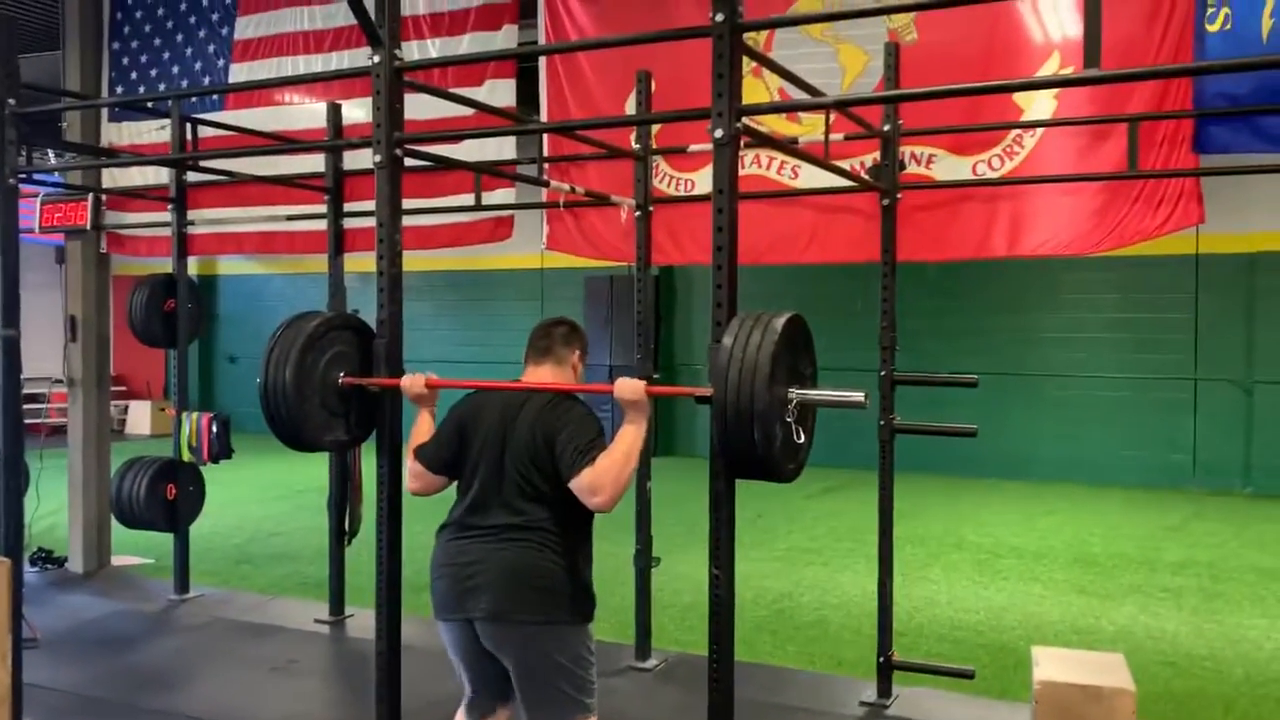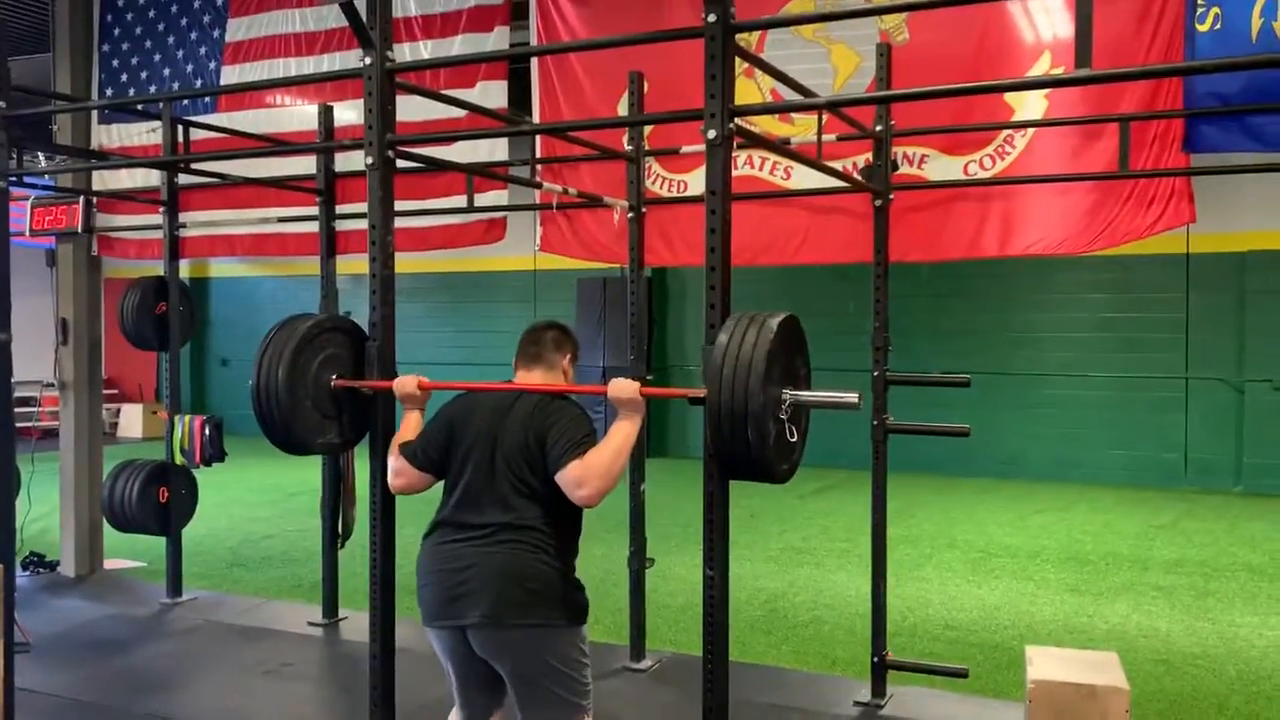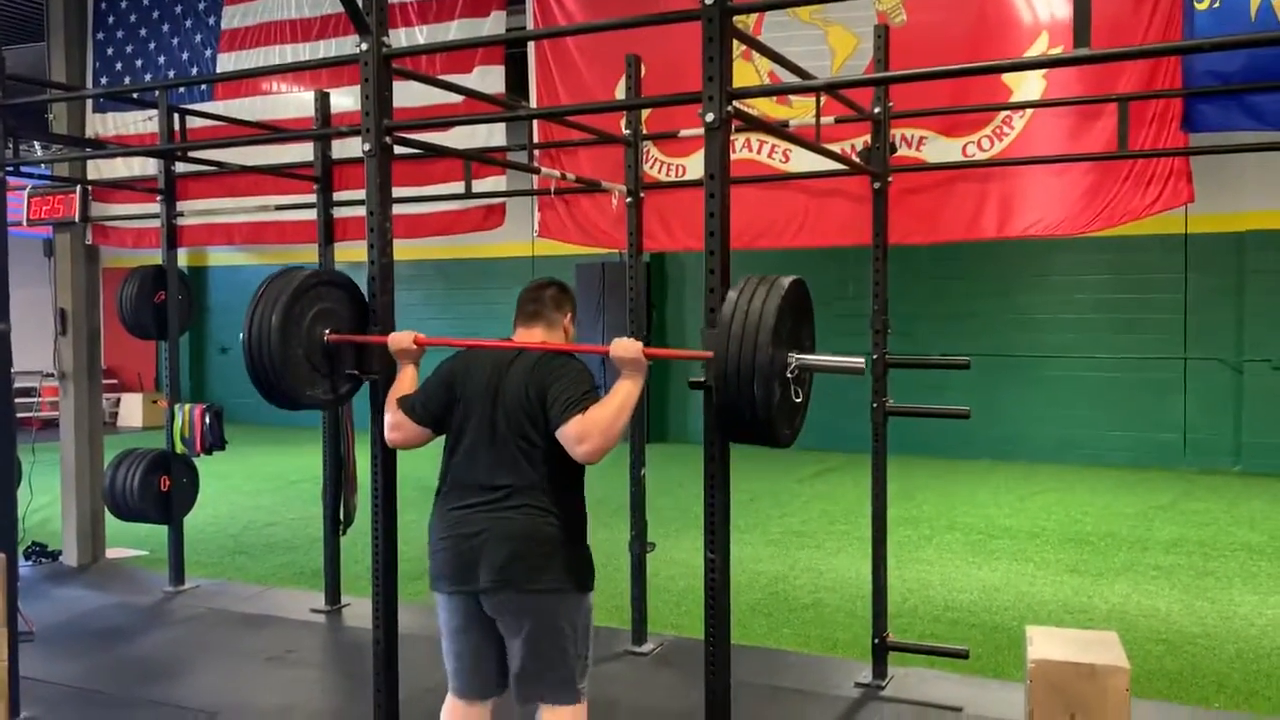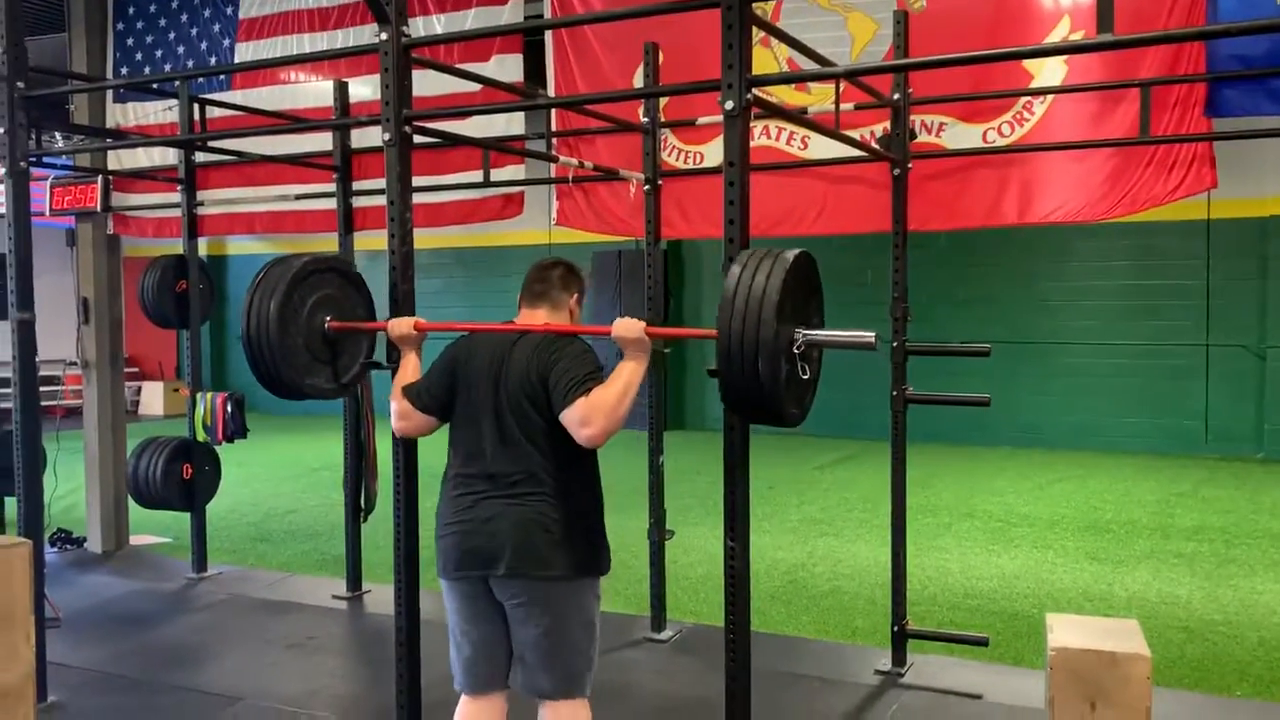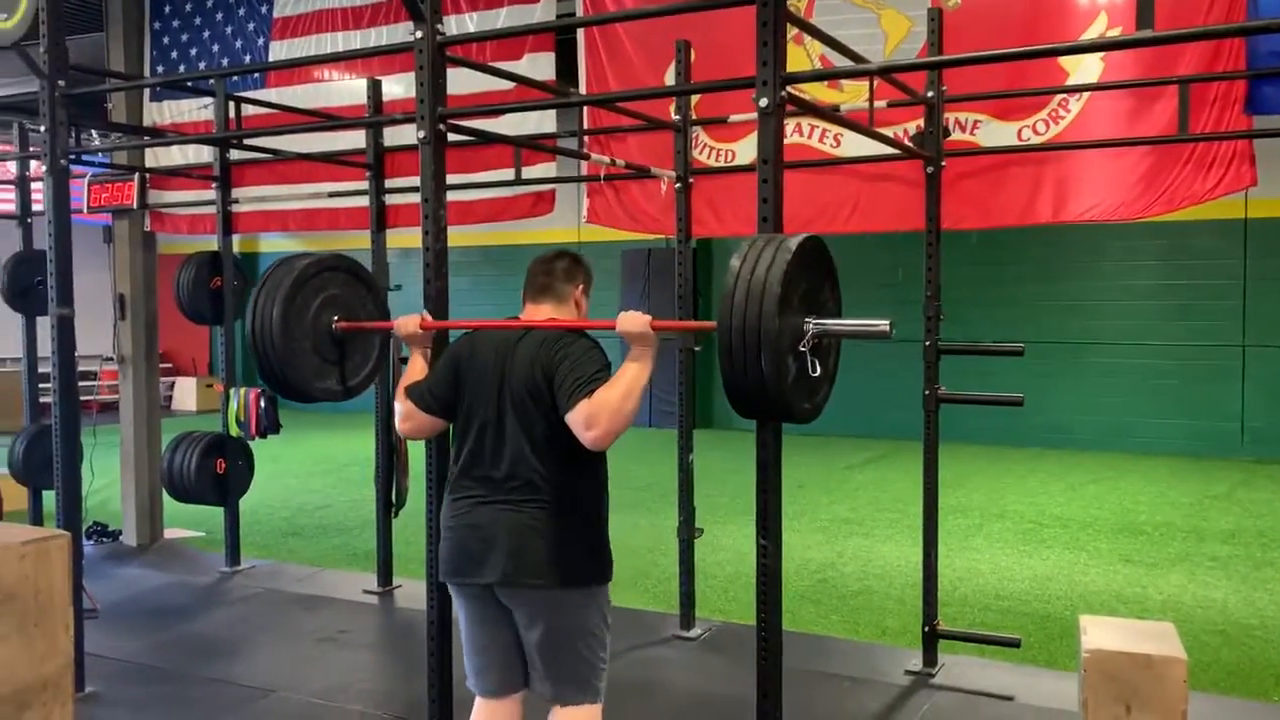
dt=0.5s
person 1, frame 1
left shoulder: (472, 406)
right shoulder: (568, 416)
left elbow: (418, 479)
right elbow: (599, 492)
left wrist: (424, 408)
right wrist: (635, 419)
left hip: (456, 579)
right hip: (532, 588)
person 1, frame 2
left shoulder: (462, 408)
right shoulder: (560, 414)
left elbow: (400, 477)
right elbow: (586, 486)
left wrist: (412, 408)
right wrist: (628, 418)
left hip: (442, 583)
right hip: (523, 590)
person 1, frame 3
left shoulder: (461, 365)
right shoulder: (562, 370)
left elbow: (398, 431)
right elbow: (586, 442)
left wrist: (407, 363)
right wrist: (630, 377)
left hip: (456, 550)
right hip: (534, 556)
person 1, frame 4
left shoulder: (465, 350)
right shoulder: (565, 352)
left elbow: (405, 420)
right elbow: (591, 426)
left wrist: (409, 350)
right wrist: (633, 358)
left hip: (464, 539)
right hip: (546, 546)
person 1, frame 5
left shoulder: (469, 348)
right shoulder: (572, 350)
left elbow: (409, 421)
right elbow: (596, 427)
left wrist: (418, 349)
right wrist: (640, 355)
left hip: (471, 543)
right hip: (552, 553)
